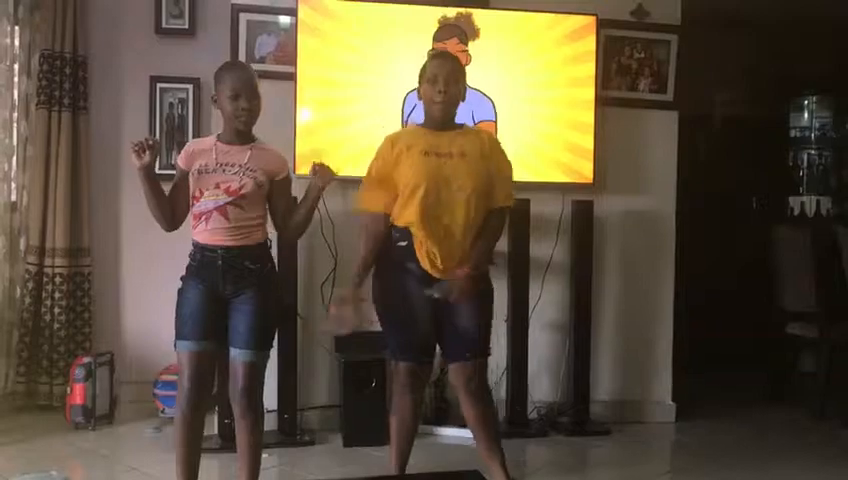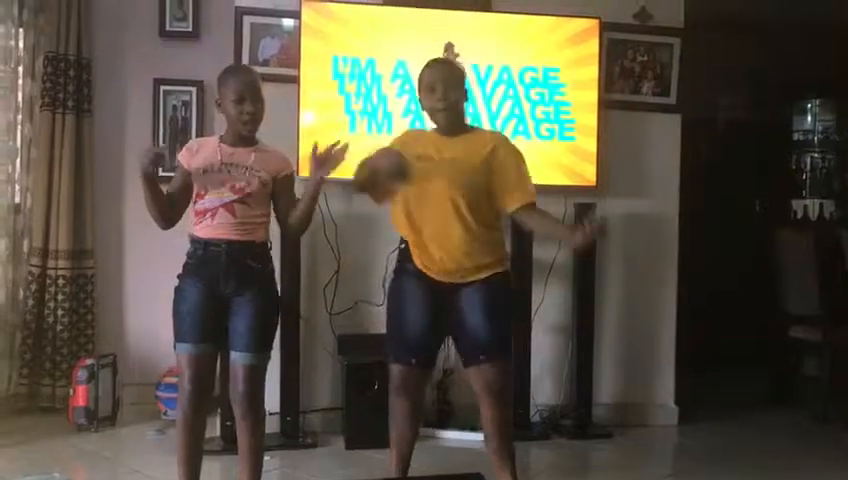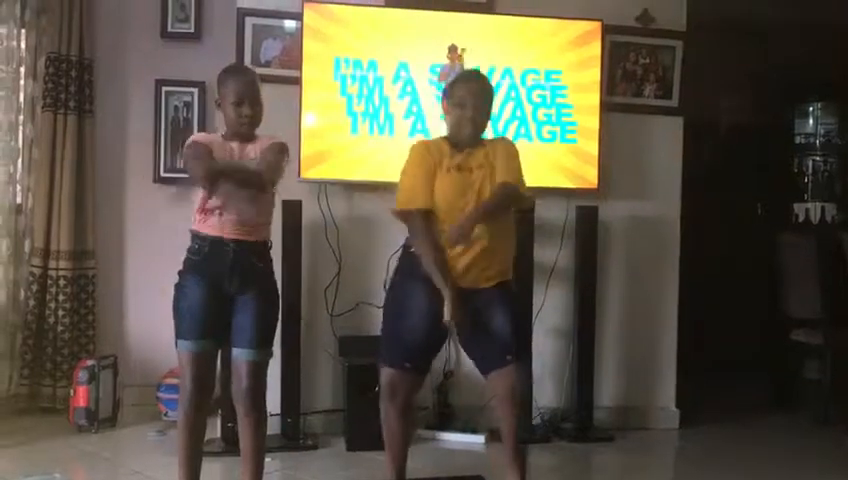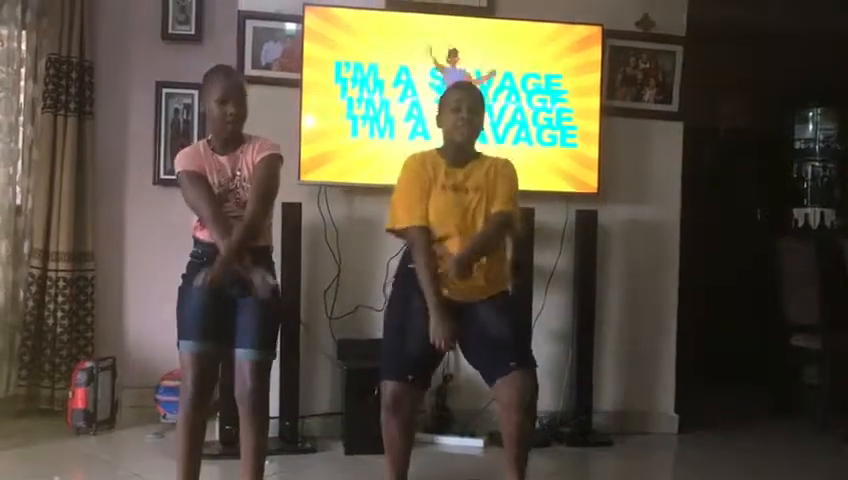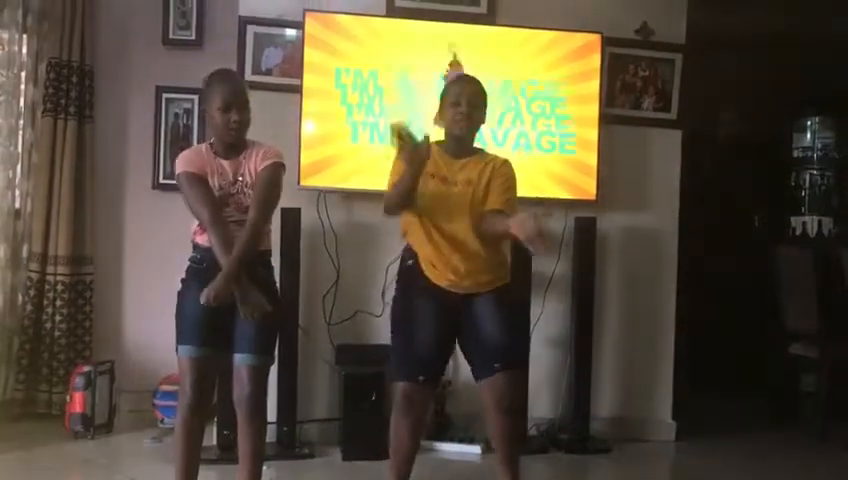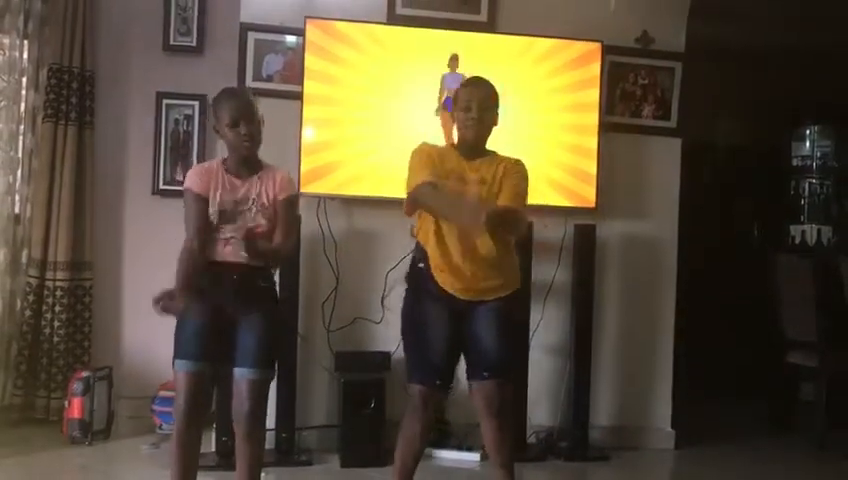
dt=0.3s
person 1, frame 1
left shoulder: (272, 161)
right shoulder: (193, 152)
left elbow: (289, 231)
right elbow: (169, 221)
left wrist: (315, 190)
right wrist: (146, 172)
left hip: (251, 273)
right hip: (201, 271)
left knee: (246, 389)
right knee: (191, 387)
person 1, frame 2
left shoulder: (275, 159)
right shoulder: (196, 151)
left elbow: (292, 227)
right elbow: (166, 218)
left wrist: (316, 180)
right wrist: (148, 177)
left hip: (253, 270)
right hip: (201, 267)
left knee: (246, 391)
right knee: (190, 387)
person 1, frame 3
left shoulder: (271, 147)
right shoulder: (202, 143)
left elbow: (261, 177)
right elbow: (203, 174)
left wrist: (221, 171)
right wrist: (238, 189)
left hip: (253, 267)
right hip: (203, 264)
left knee: (249, 388)
right knee: (194, 386)
person 1, frame 4
left shoulder: (264, 152)
right shoulder: (190, 158)
left elbow: (256, 213)
right elbow: (213, 219)
left wrist: (226, 264)
right wrist: (241, 265)
left hip: (256, 266)
right hip: (206, 266)
left knee: (252, 390)
right knee: (194, 386)
person 1, frame 5
left shoulder: (267, 158)
right shoulder: (191, 161)
left elbow: (257, 223)
right elbow: (212, 224)
left wrist: (230, 278)
right wrist: (238, 284)
left hip: (255, 272)
right hip: (204, 271)
left knee: (250, 394)
right knee: (193, 391)
person 1, frame 6
left shoulder: (280, 183)
right shoulder: (201, 176)
left elbow: (284, 249)
right elbow: (194, 244)
left wrist: (255, 247)
right wrist: (179, 289)
left hip: (256, 292)
right hip: (207, 289)
left knee: (250, 408)
right knee: (189, 402)
person 2, frame 1
left shoulder: (486, 144)
right shoulder: (397, 144)
left elbow: (496, 215)
right elbow: (376, 220)
left wrist: (469, 270)
right wrist: (354, 285)
left hip: (465, 275)
right hip: (407, 269)
left knee: (469, 377)
right knee: (408, 373)
person 2, frame 2
left shoulder: (493, 147)
right shoulder: (409, 142)
left elbow: (523, 209)
right elbow: (366, 182)
left wrist: (567, 234)
right wrist: (378, 166)
left hip: (481, 277)
right hip: (418, 273)
left knee: (489, 380)
right knee: (404, 378)
person 2, frame 3
left shoulder: (501, 149)
right shoulder: (424, 153)
left elbow: (509, 195)
right elbow: (418, 221)
left wrist: (474, 216)
right wrist: (447, 291)
left hip: (487, 283)
right hip: (423, 276)
left knee: (511, 384)
right knee: (394, 383)
person 2, frame 4
left shoulder: (500, 170)
right shoulder: (419, 166)
left elbow: (500, 224)
right elbow: (417, 239)
left wrist: (468, 256)
right wrist: (437, 308)
left hip: (485, 295)
right hip: (423, 290)
left knee: (522, 389)
right knee: (396, 395)
person 2, frame 5
left shoulder: (498, 168)
right shoulder: (415, 156)
left elbow: (490, 221)
right elbow: (392, 204)
left wrist: (511, 225)
right wrist: (413, 167)
left hip: (486, 288)
right hip: (425, 283)
left knee: (502, 394)
right knee: (409, 393)
person 2, frame 6
left shoulder: (510, 169)
right shoulder: (428, 156)
left elbow: (508, 223)
right elbow: (427, 195)
left wrist: (486, 218)
right wrist: (461, 209)
left hip: (494, 296)
right hip: (436, 287)
left knee: (492, 400)
right knee: (423, 396)
